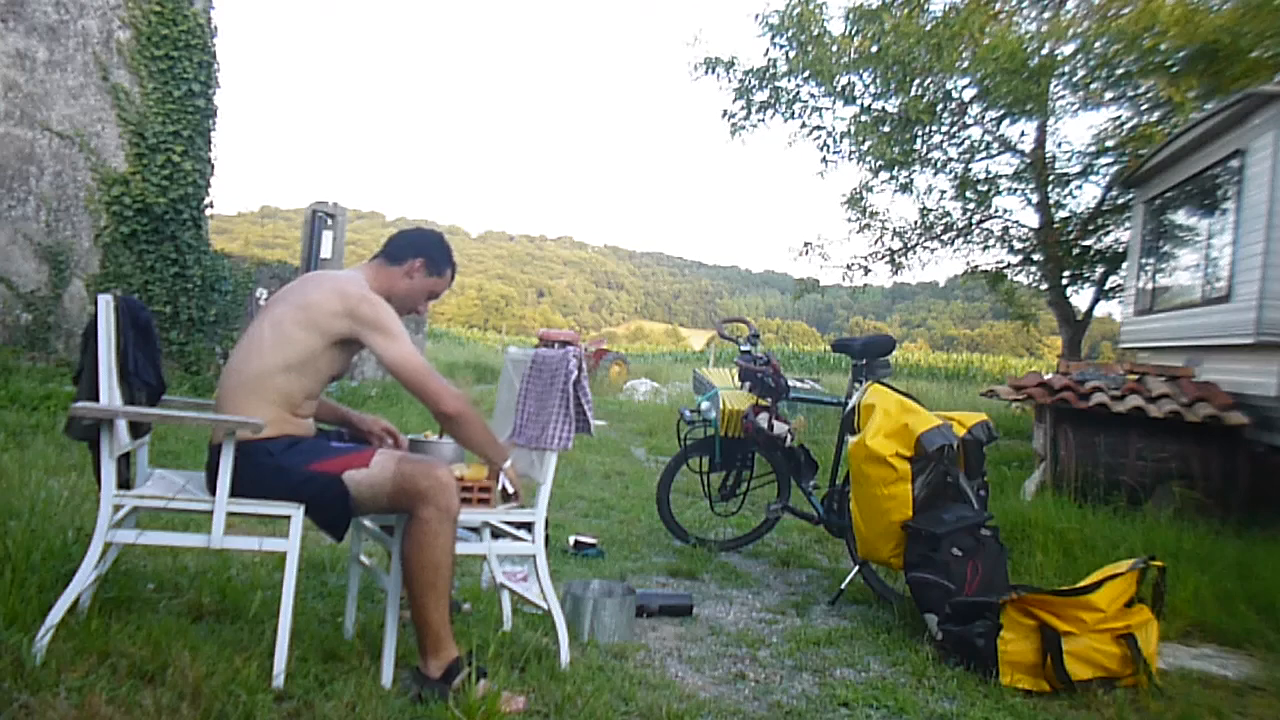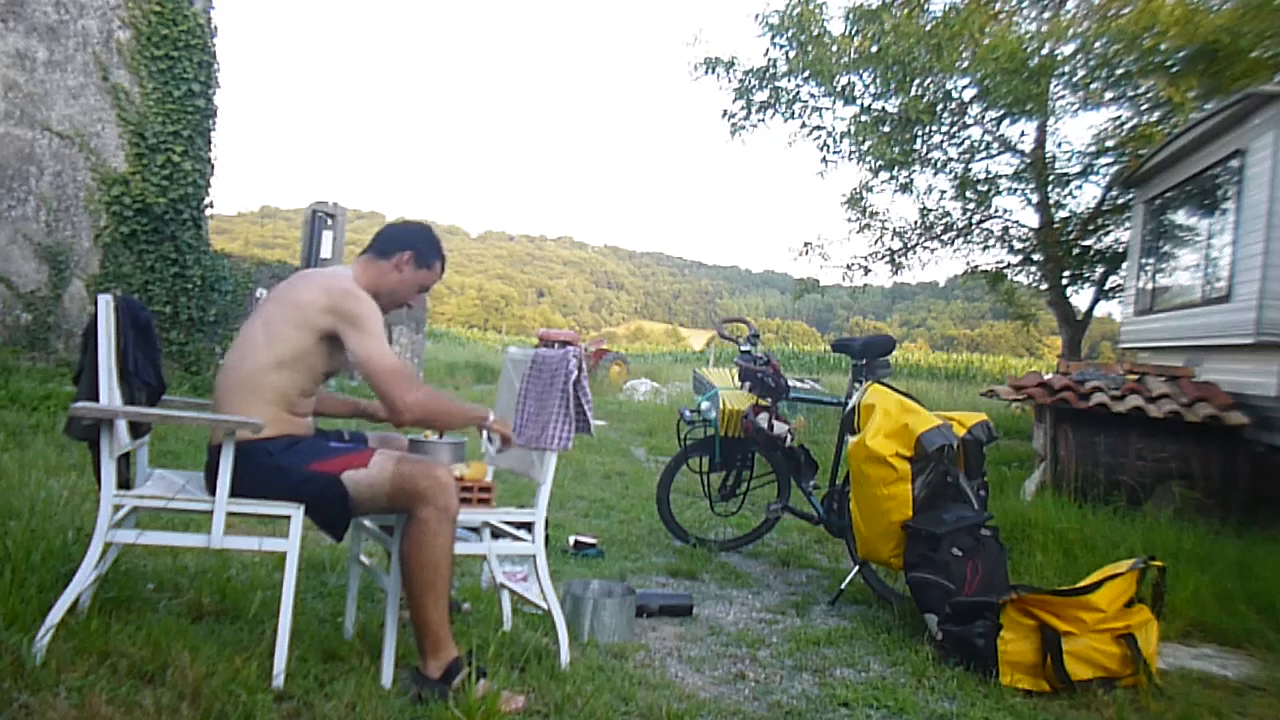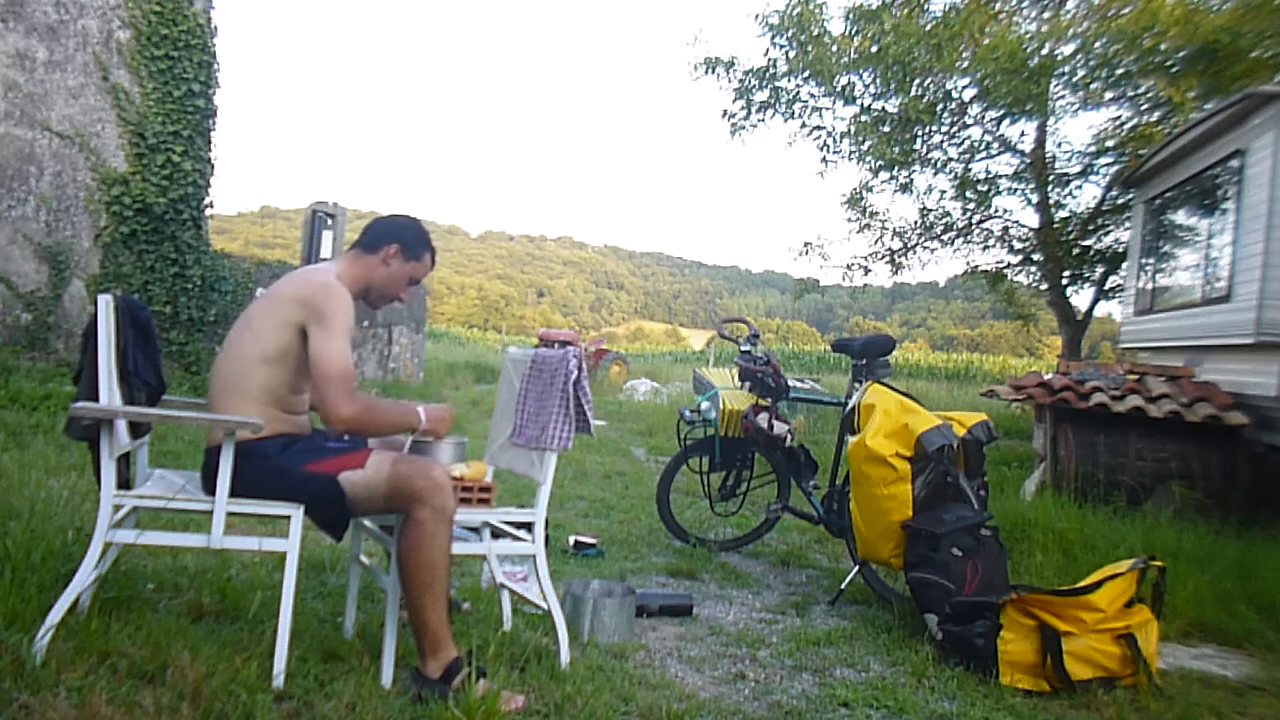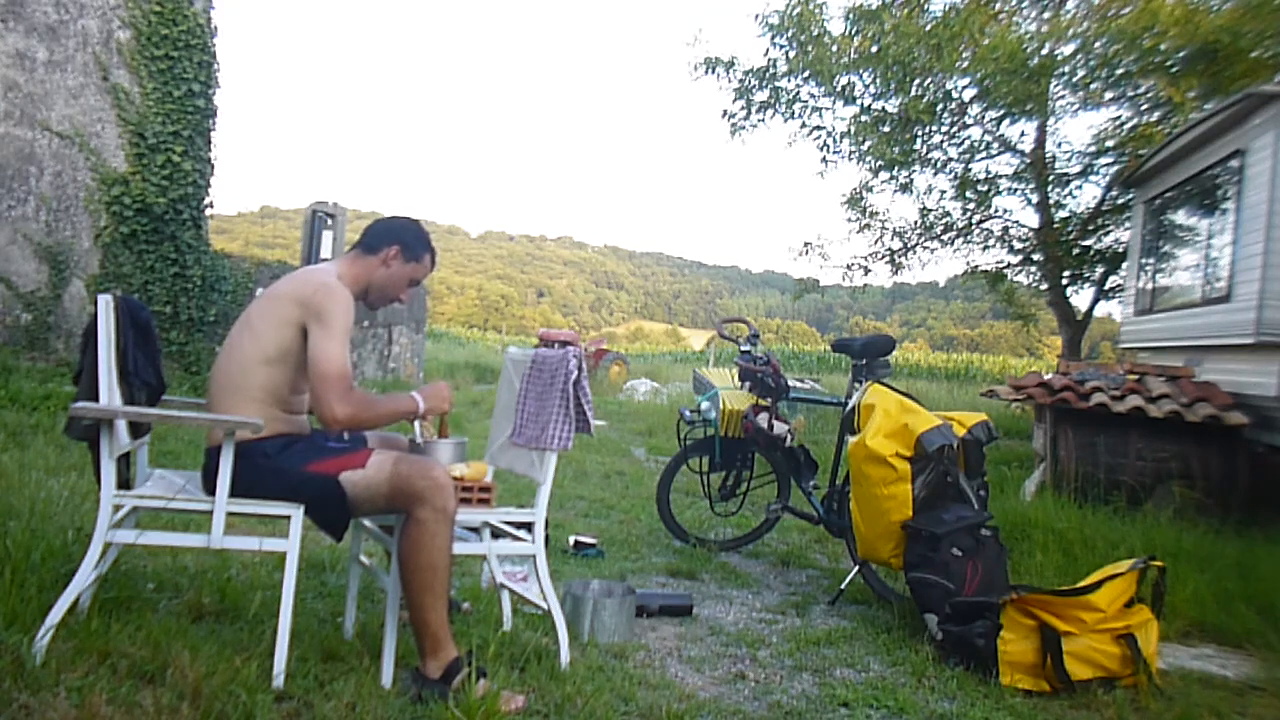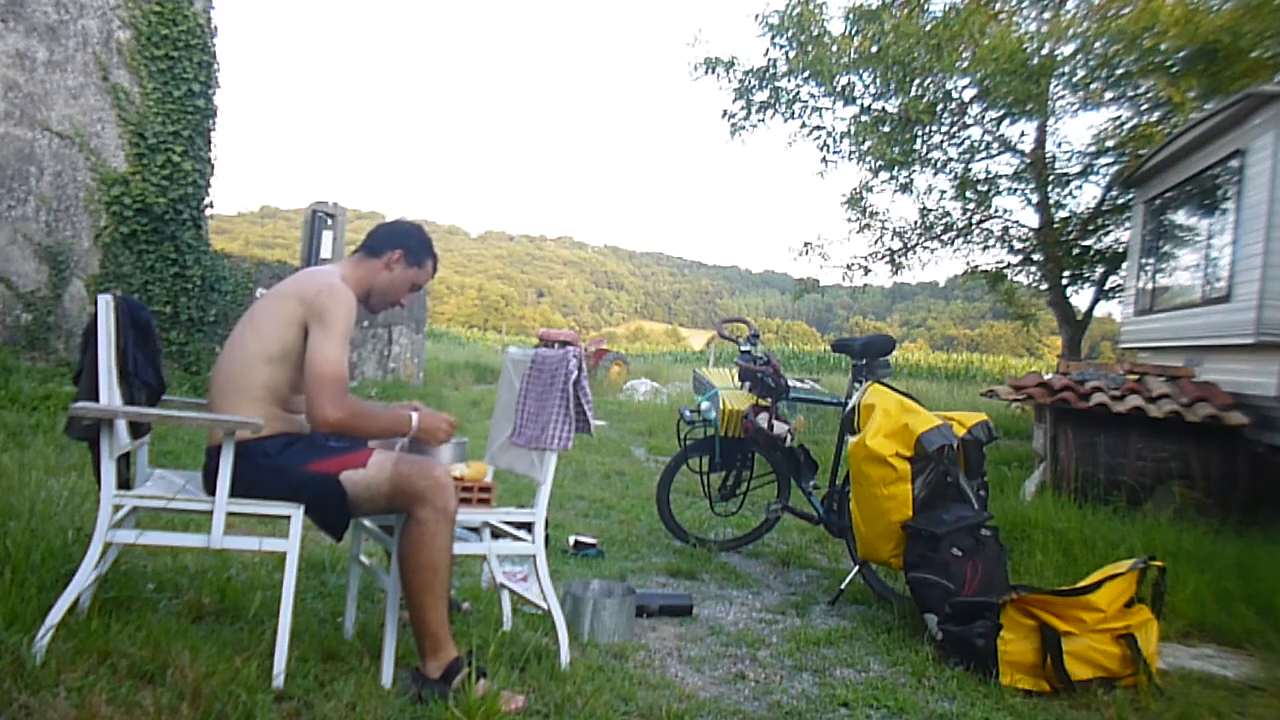
dt=0.4s
person 1, frame 1
left shoulder: (325, 286)
right shoulder: (362, 303)
right elbow: (446, 402)
left wrist: (351, 419)
right wrist: (501, 461)
left hip: (261, 447)
right hip: (264, 456)
left knee: (410, 462)
right knee: (434, 485)
left ankle: (427, 595)
right ankle: (440, 668)
person 1, frame 2
left shoulder: (318, 284)
right shoulder: (349, 299)
right elbow: (410, 403)
left wrist: (369, 408)
right wrist: (483, 416)
left hip: (264, 446)
right hip: (261, 457)
left knee: (403, 449)
right knee: (433, 484)
left ankle: (426, 594)
right ankle: (439, 669)
person 1, frame 3
left shoulder: (314, 284)
right shoulder: (329, 294)
right elbow: (342, 412)
left wrist: (405, 417)
right wrist: (420, 416)
left hip: (265, 447)
right hip: (256, 457)
left knee: (404, 458)
right knee: (429, 485)
left ankle: (426, 596)
right ankle: (439, 670)
person 1, frame 4
left shoulder: (314, 284)
right shoulder: (329, 293)
right elbow: (339, 411)
left wrist: (401, 405)
right wrist: (418, 400)
left hip: (263, 447)
right hip: (257, 458)
left knee: (401, 452)
right knee: (430, 485)
left ankle: (426, 595)
right ankle: (439, 669)
person 1, frame 5
left shoulder: (316, 285)
right shoulder: (334, 294)
right elbow: (329, 414)
left wrist: (391, 414)
right wrist: (411, 424)
left hip: (261, 448)
right hip: (259, 456)
left knee: (396, 457)
right knee: (430, 485)
left ankle: (426, 596)
right ankle: (439, 669)
